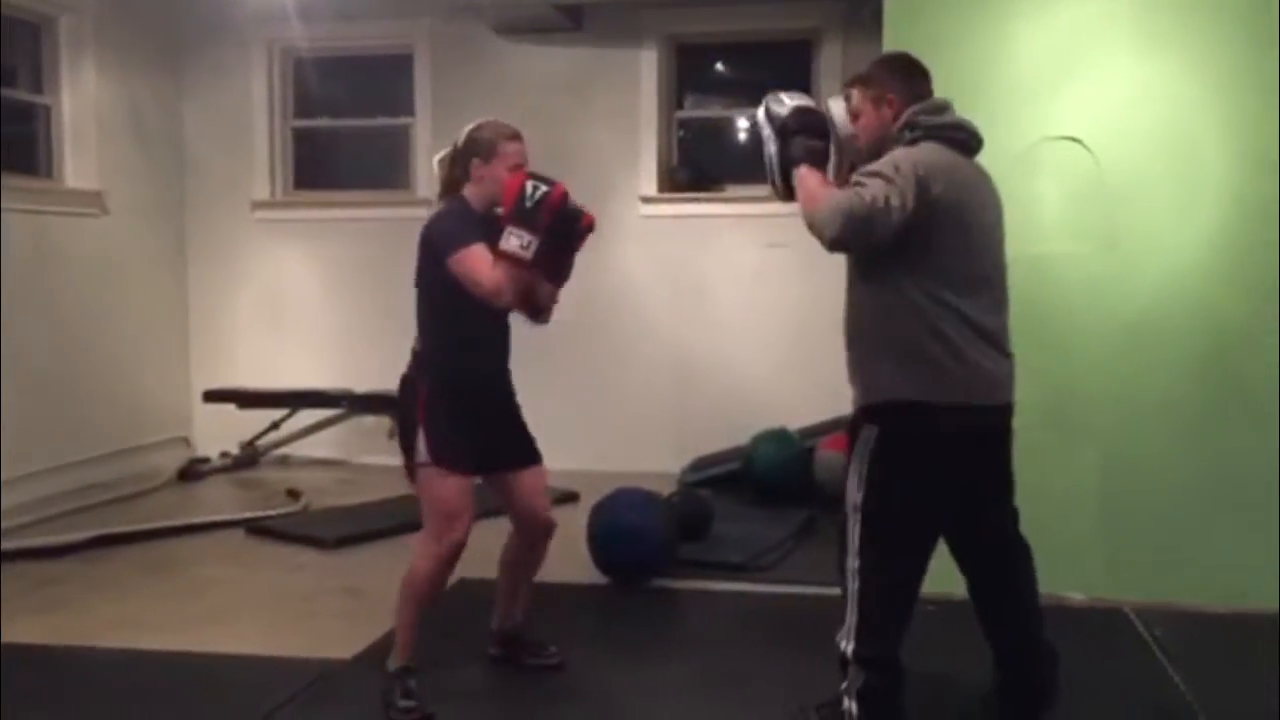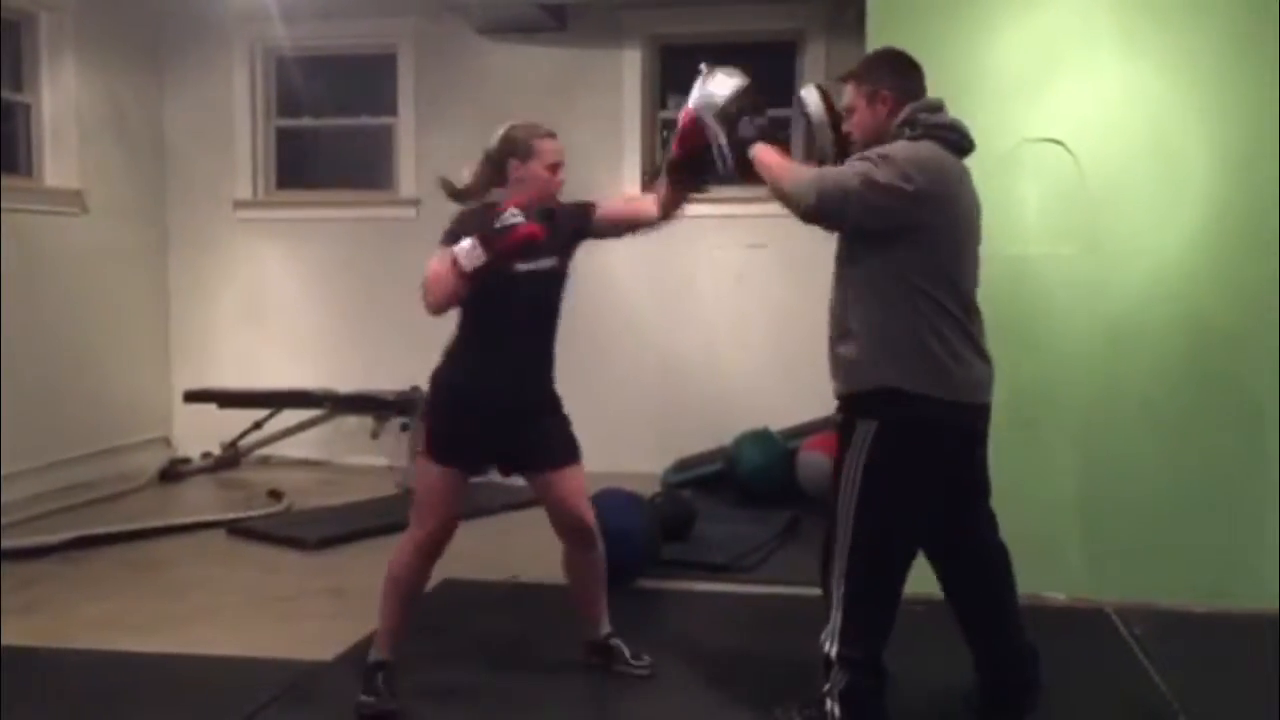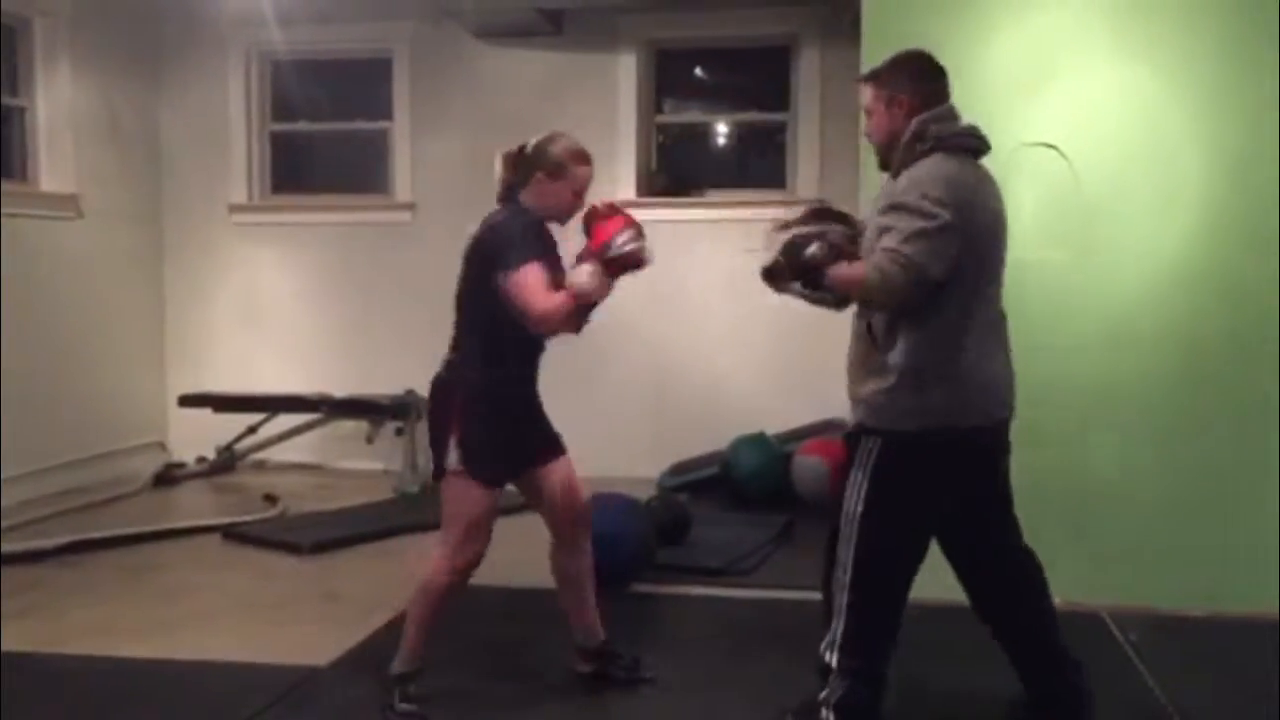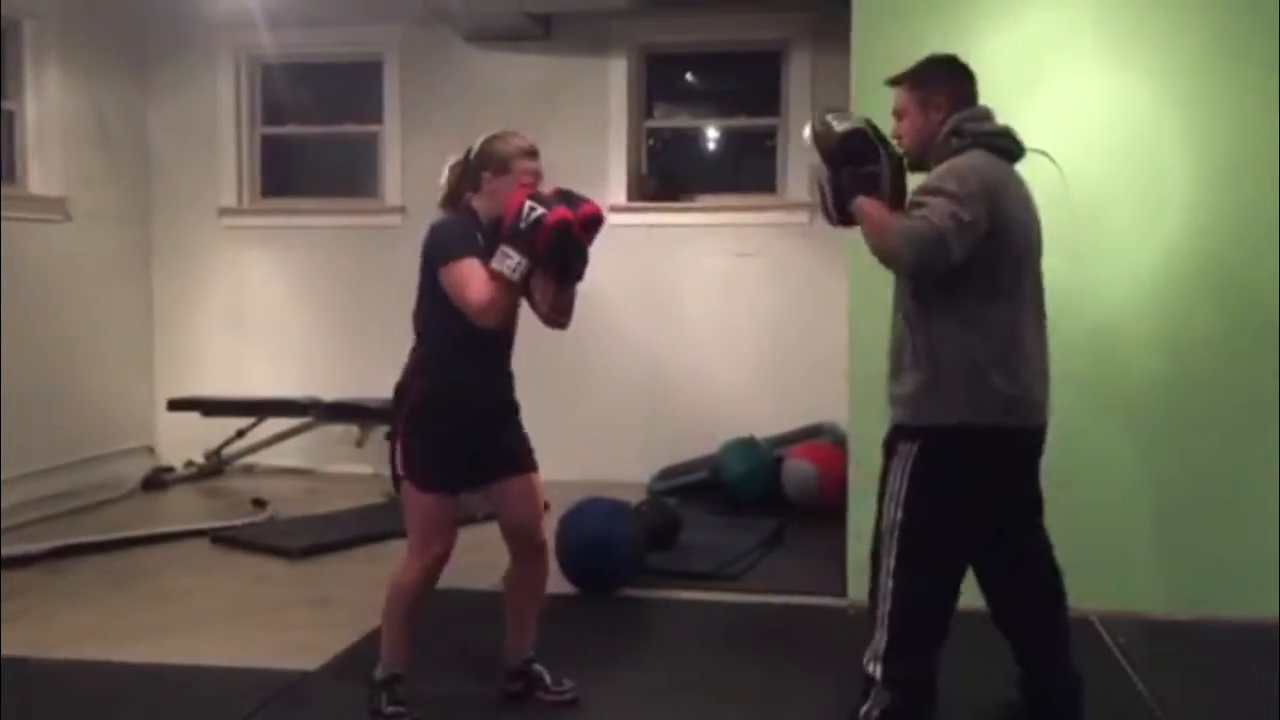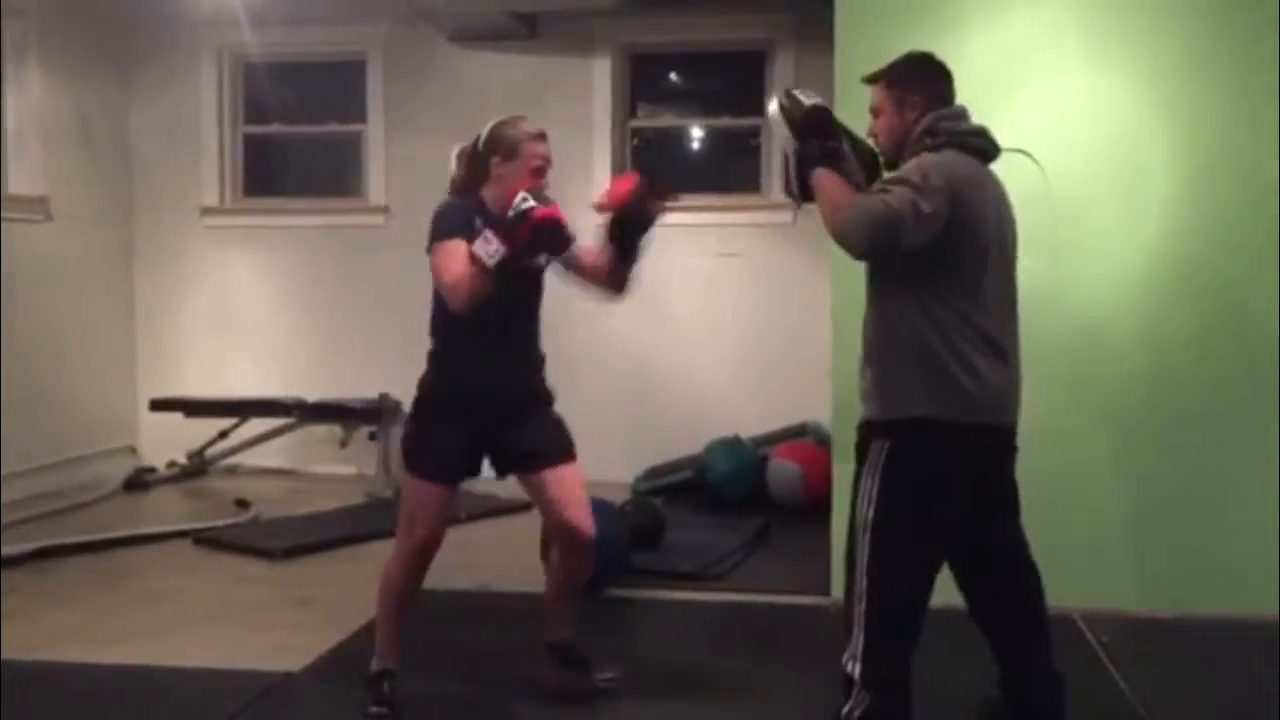
dt=0.4s
person 1, frame 1
left shoulder: (910, 165)
right shoulder: (967, 171)
left elbow: (839, 222)
left wrist: (803, 162)
right wrist: (828, 166)
left hip: (913, 403)
right hip: (982, 397)
left knee: (880, 556)
right knee: (994, 547)
person 1, frame 2
left shoulder: (909, 164)
right shoulder: (941, 168)
left elbow: (813, 195)
right elbow: (854, 200)
left wrist: (755, 142)
left hip: (901, 399)
right hip: (957, 396)
left knee: (864, 554)
right knee: (970, 546)
person 1, frame 3
left shoulder: (928, 183)
right shoulder: (967, 177)
left elbow: (891, 280)
left wrist: (825, 272)
right wrist: (850, 244)
left hip: (913, 417)
right hip: (977, 412)
left knee: (863, 568)
right knee: (1000, 560)
person 1, frame 4
left shoulder: (963, 176)
right shoulder: (1000, 177)
left elbow: (913, 250)
left wrist: (861, 199)
right wrist: (879, 202)
left hip: (951, 419)
right hip: (1011, 414)
left knee: (909, 579)
right knee: (1020, 566)
person 1, frame 5
left shoulder: (935, 173)
right shoulder: (974, 176)
left elbow: (863, 231)
right elbow: (896, 233)
left wrist: (820, 168)
right wrist: (856, 177)
left hip: (922, 416)
right hip: (982, 413)
left knee: (884, 578)
right knee: (998, 565)
person 2, frame 1
left shoulder: (497, 225)
right shoulder: (448, 225)
left elbow: (537, 309)
right elbow: (499, 291)
left hip: (492, 393)
right hip: (438, 398)
left knee: (538, 519)
right knee: (447, 536)
left ankle: (507, 632)
right ankle: (400, 669)
person 2, frame 2
left shoulder: (562, 222)
right shoulder: (474, 221)
left elbow: (651, 210)
right elbow: (435, 297)
left wrist: (680, 172)
right wrist: (486, 246)
left hip: (532, 400)
right hip: (464, 398)
left knee: (580, 524)
right knee: (428, 534)
left ankle: (600, 639)
right ankle: (379, 663)
person 2, frame 3
left shoulder: (531, 233)
right shoulder: (507, 232)
left elbow: (567, 320)
right elbow: (544, 318)
left wrist: (587, 278)
right wrist: (598, 273)
left hip: (514, 401)
right hip: (470, 403)
left knee: (574, 518)
right knee: (463, 549)
left ankle: (593, 649)
right ankle: (402, 673)
person 2, frame 4
left shoulder: (510, 232)
right shoulder: (450, 235)
left elbow: (556, 317)
right elbow: (486, 310)
left hip: (494, 408)
right hip: (434, 411)
left knee: (532, 543)
right knee: (429, 553)
left ankle: (520, 667)
person 2, frame 5
left shoulder: (536, 224)
right shoulder: (455, 217)
left elbow: (612, 278)
right elbow: (459, 295)
left wrist: (628, 226)
right wrist: (505, 236)
left hip: (523, 401)
right hip: (451, 402)
left knee: (577, 532)
right knee: (416, 546)
left ankle: (563, 643)
right ankle: (383, 672)
